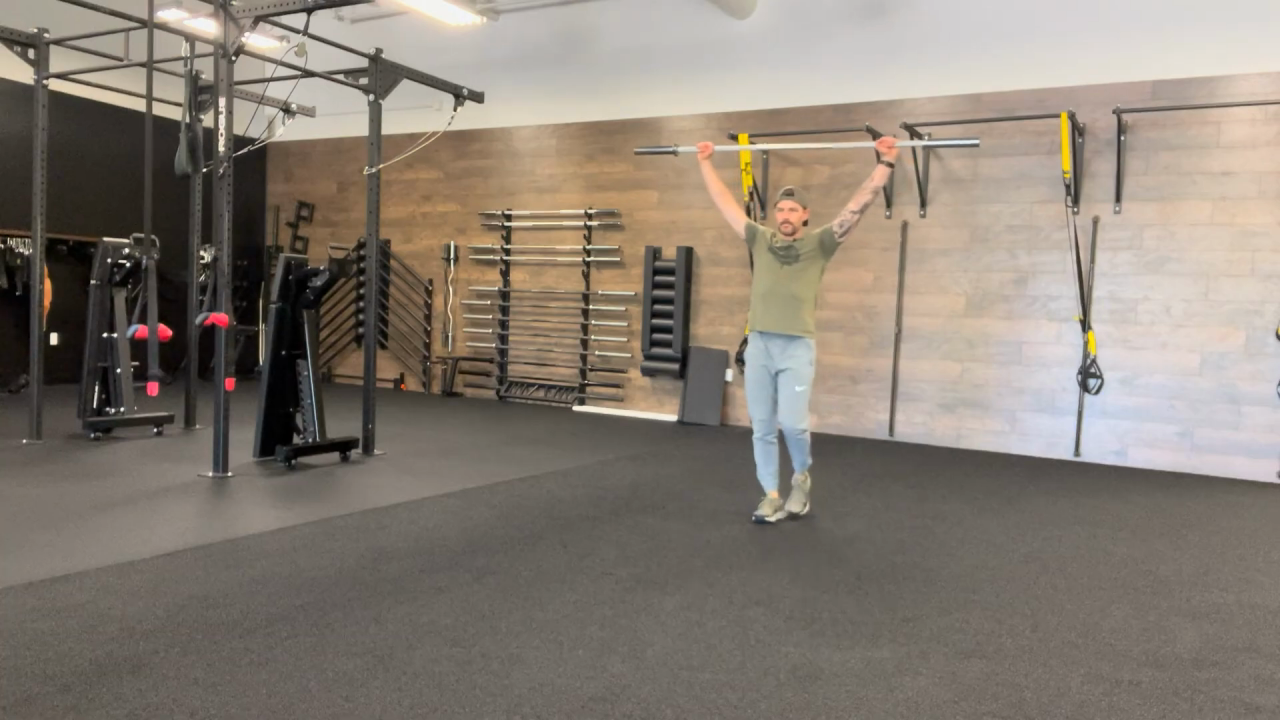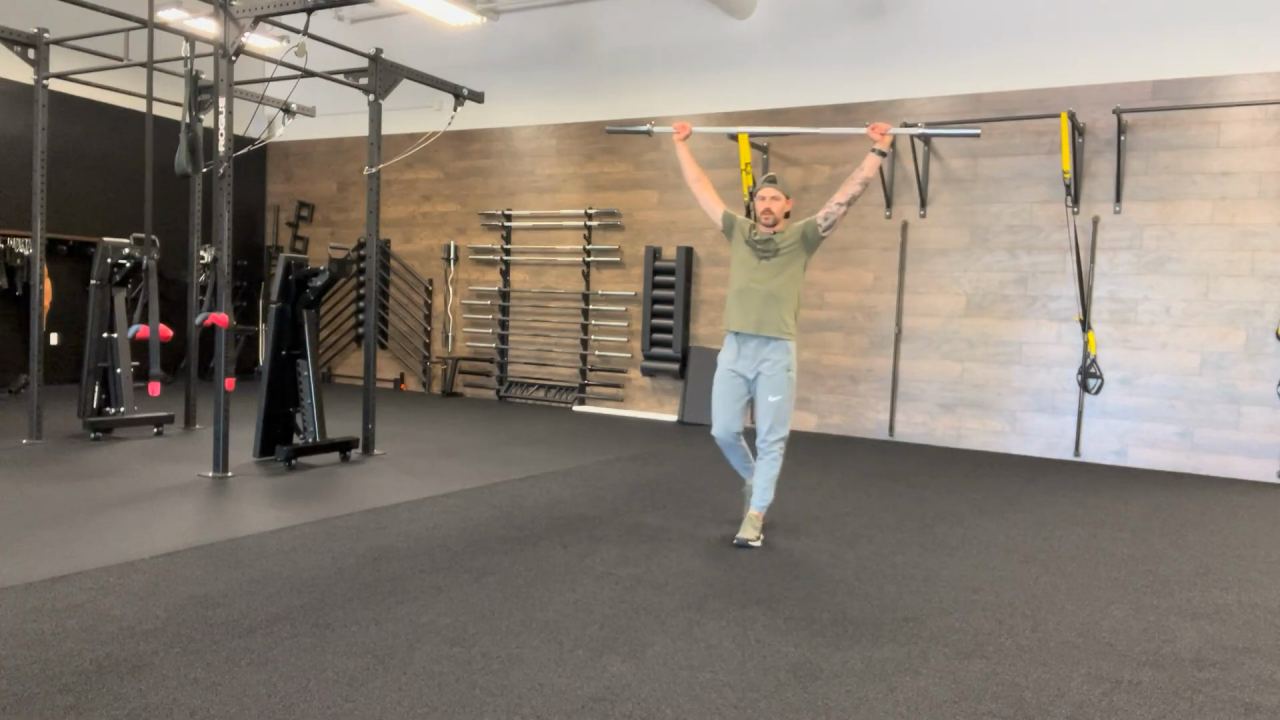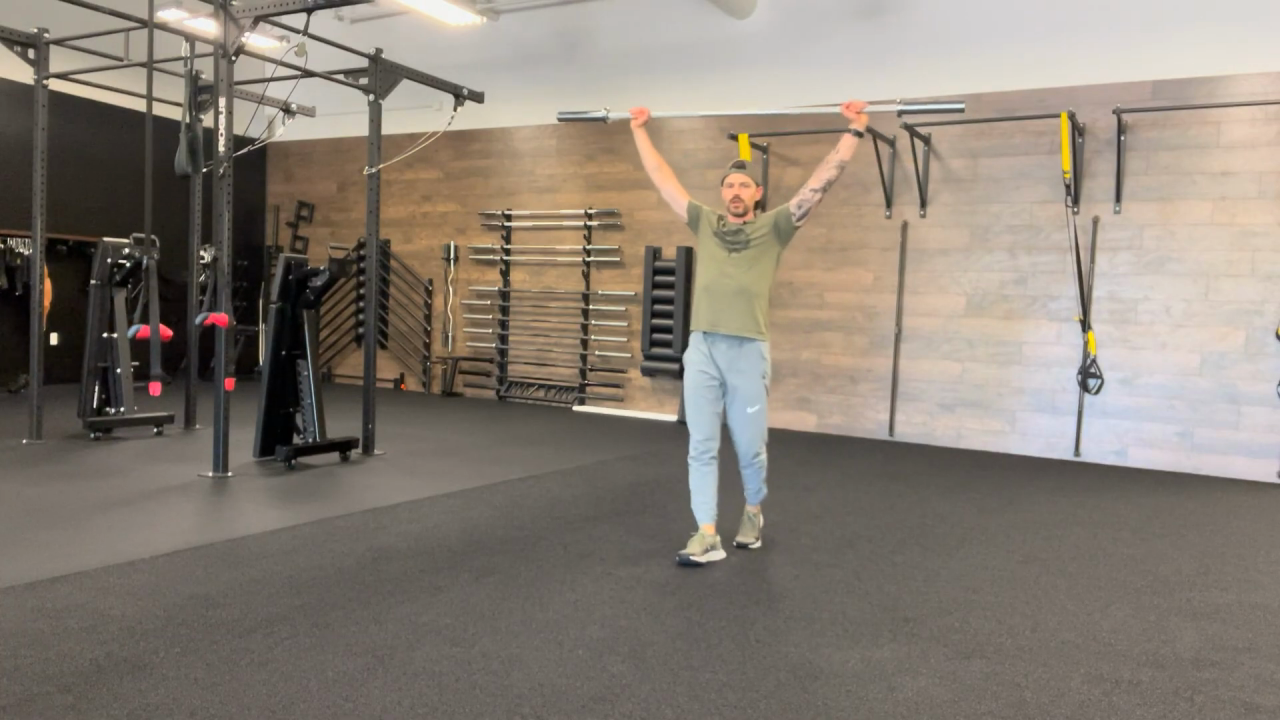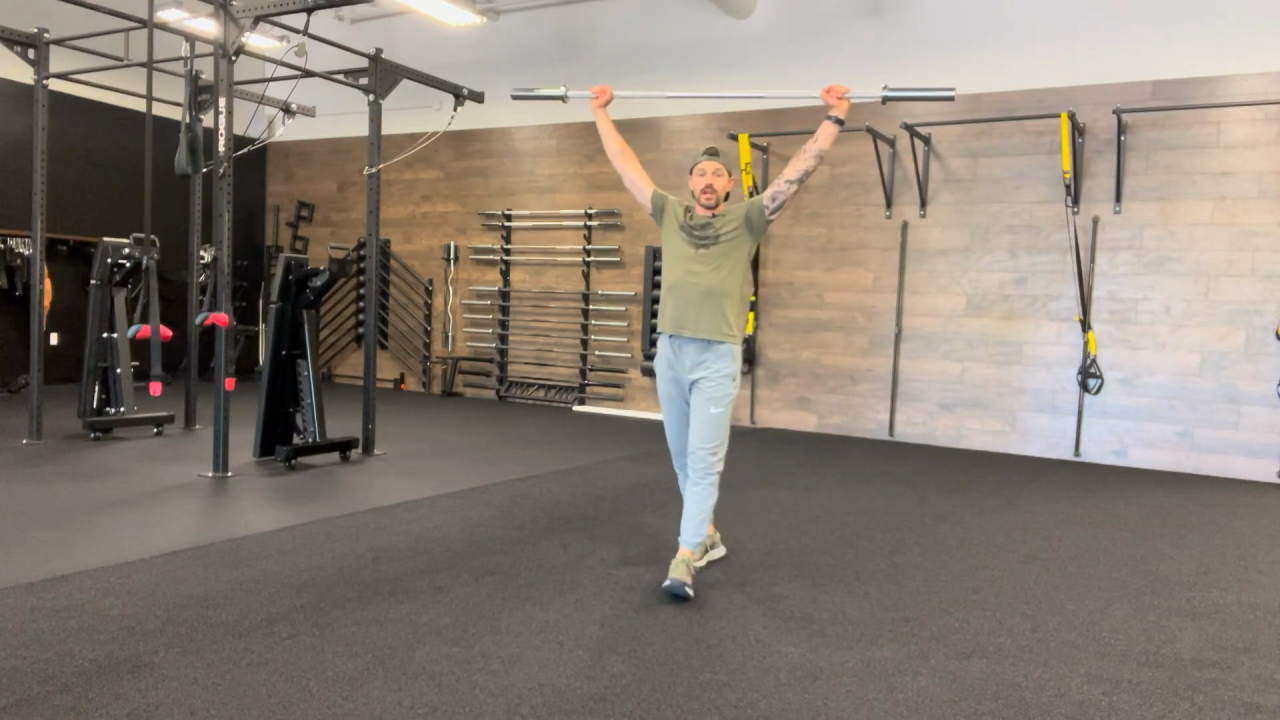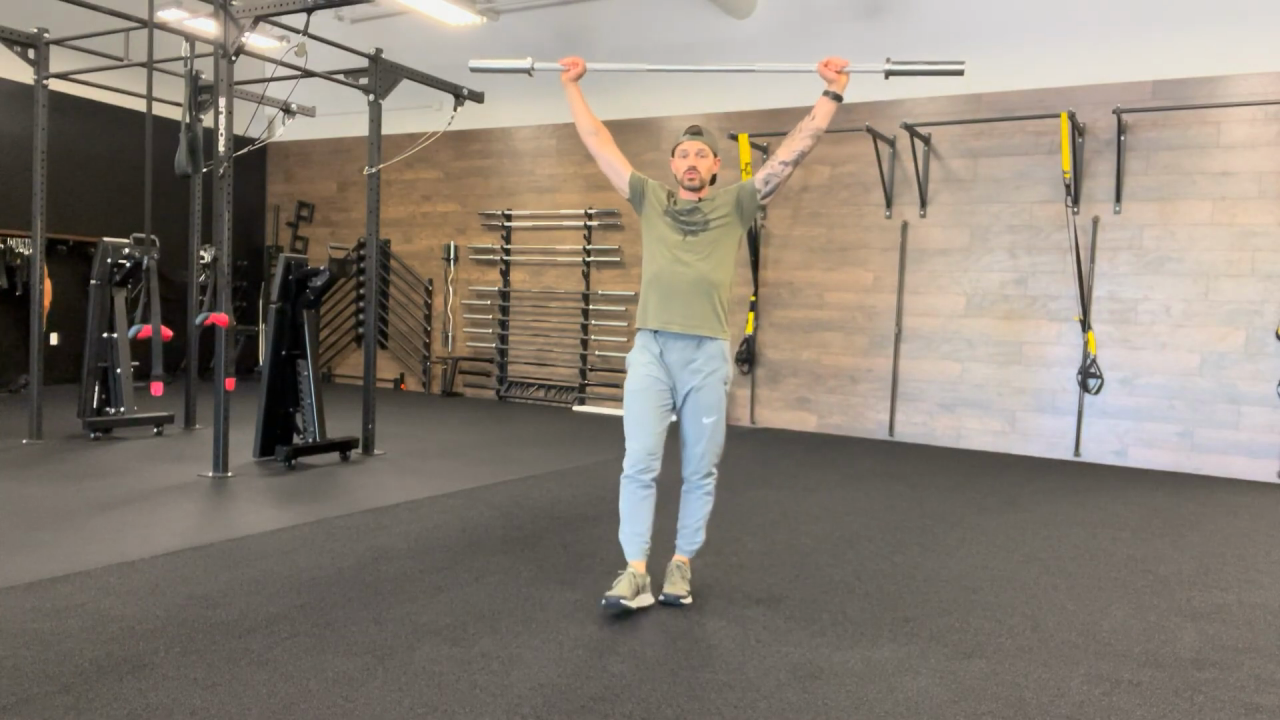
dt=0.7s
person 1, frame 1
left shoulder: (819, 243)
right shoulder: (760, 239)
left elbow: (860, 203)
right elbow: (724, 201)
left wrist: (886, 162)
right wrist: (706, 163)
left hip: (797, 346)
right hip: (759, 344)
left knee: (793, 424)
right knee: (762, 428)
left ankle: (801, 476)
right ankle: (771, 496)
person 1, frame 2
left shoulder: (802, 236)
right shoulder: (737, 230)
left elbow: (847, 194)
right elbow: (700, 187)
left wrist: (878, 150)
right wrist: (681, 143)
left hip: (775, 350)
right hip: (733, 345)
left knee: (770, 439)
right knee: (723, 431)
left ankle: (755, 515)
right ankle: (756, 480)
person 1, frame 3
left shoulder: (774, 227)
right shoulder: (704, 222)
left elbow: (822, 180)
right elbow: (662, 177)
left wrist: (854, 130)
right wrist: (640, 130)
left hip: (748, 350)
right hip: (701, 348)
left knee: (750, 447)
right knee: (702, 446)
left ankle: (753, 509)
right ankle: (707, 534)
person 1, frame 4
left shoulder: (746, 218)
right shoulder: (669, 212)
left elbow: (798, 170)
right elbow: (625, 163)
left wrist: (835, 116)
right wrist: (601, 111)
left hip: (717, 355)
right hip: (670, 351)
left knee: (703, 459)
right knee: (682, 458)
left ankle: (684, 557)
right ankle: (706, 534)
person 1, frame 5
left shoulder: (736, 204)
right shoulder: (649, 198)
left elbow: (794, 150)
right elbow: (598, 143)
left wrist: (833, 92)
right wrist: (572, 86)
left hip: (706, 353)
right hip: (650, 349)
left knee: (700, 471)
right knee: (639, 463)
left ankle: (681, 563)
right ankle: (636, 572)
